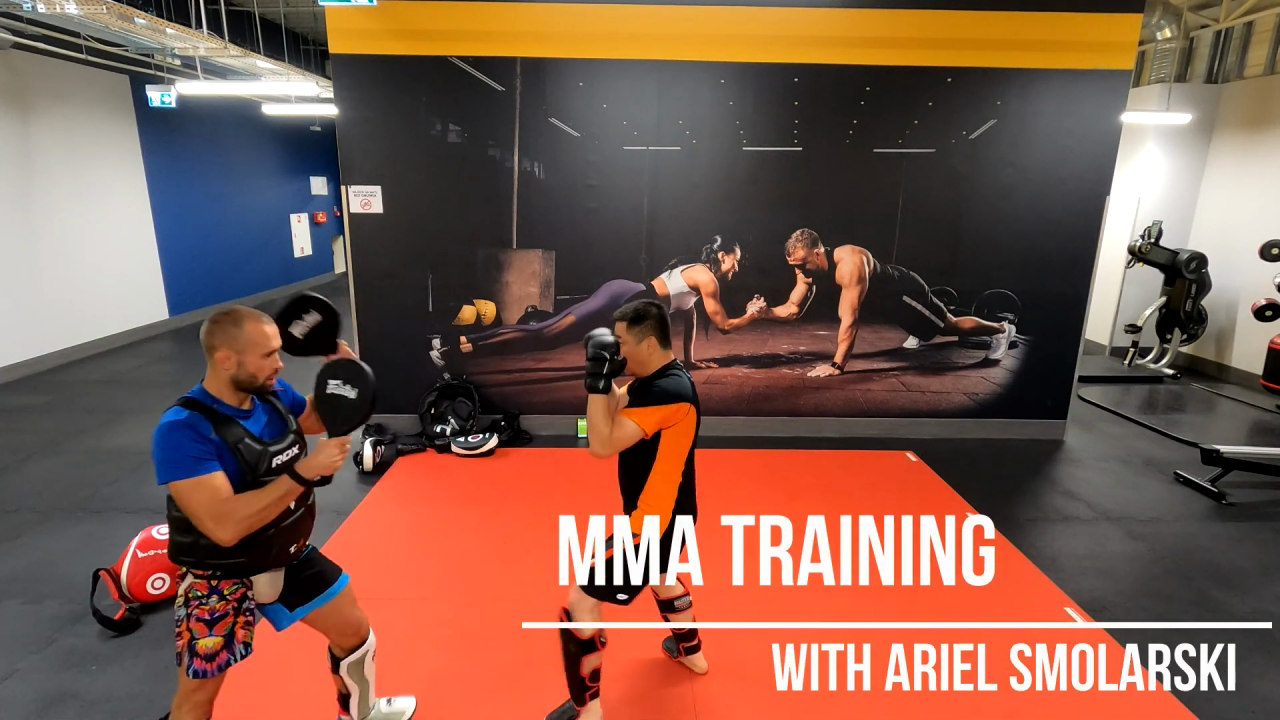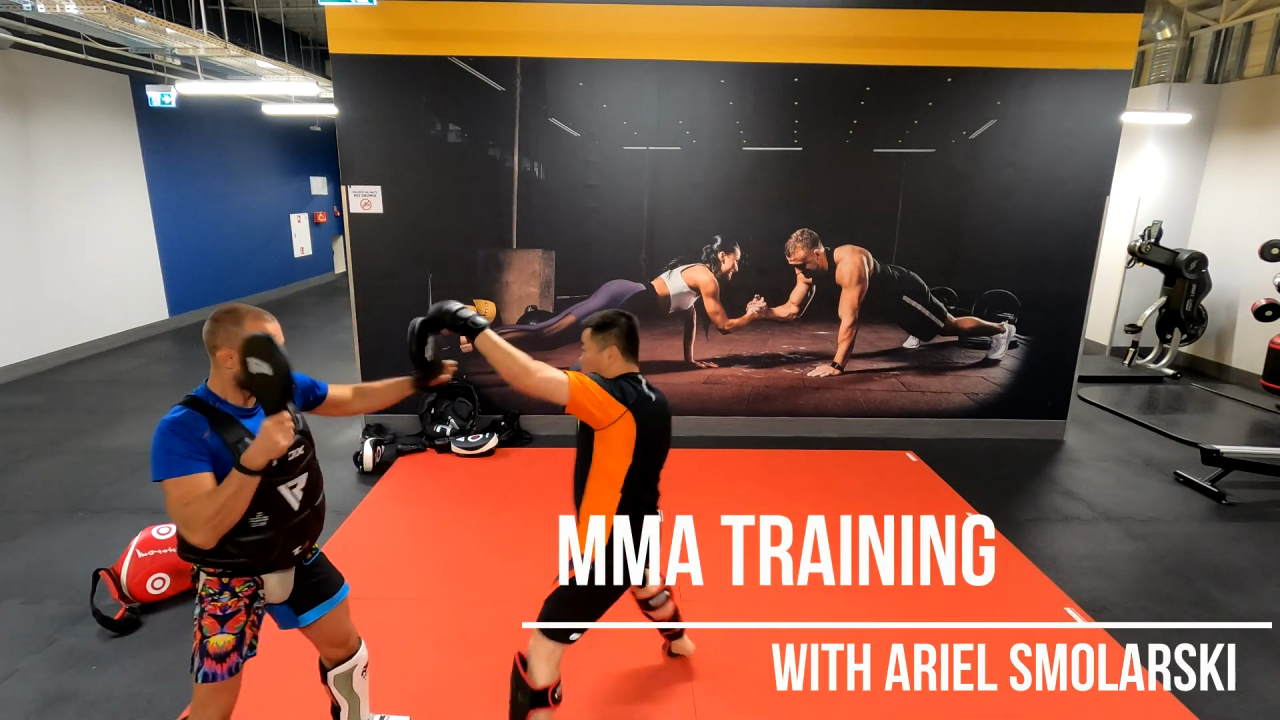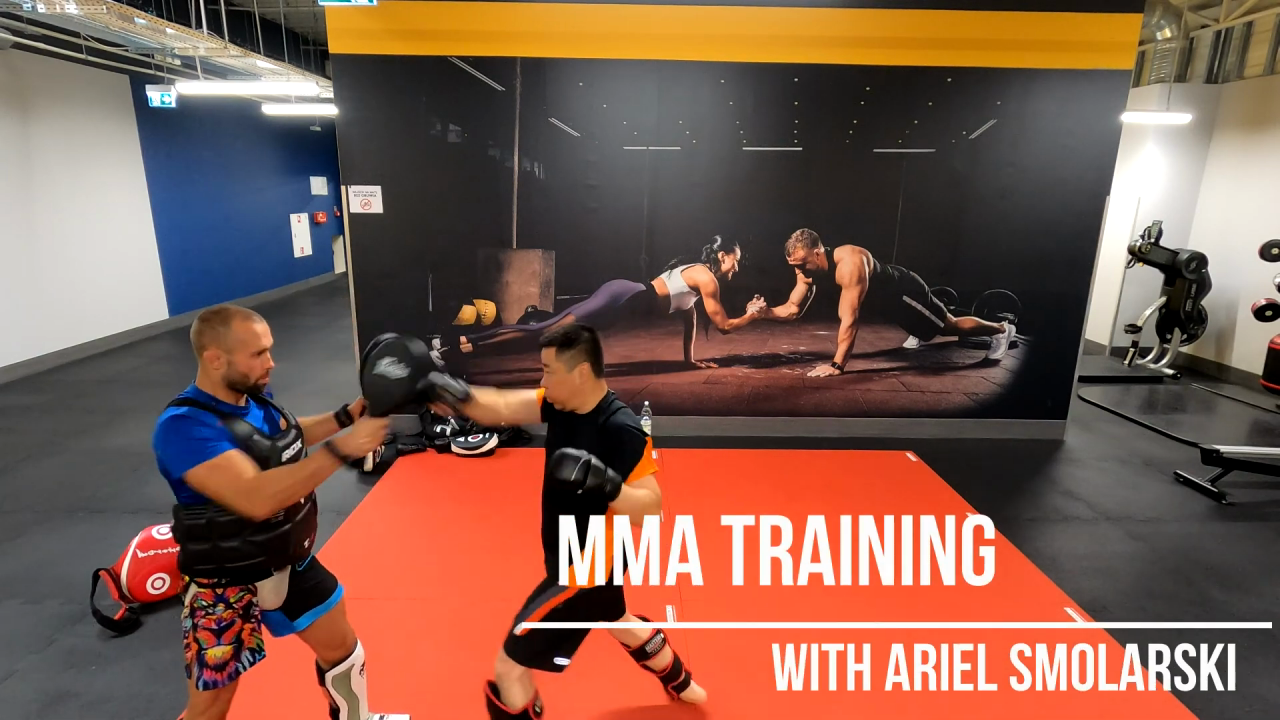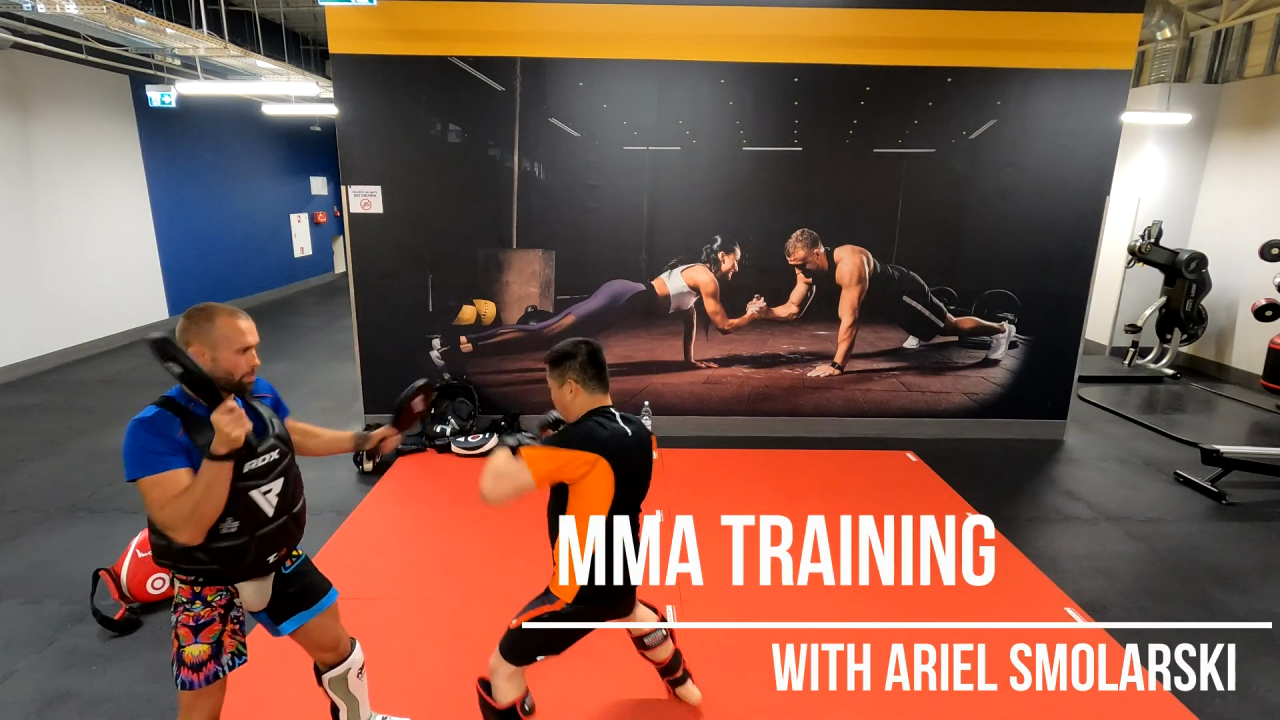
dt=0.3s
person 1, frame 1
left shoulder: (271, 393)
right shoulder: (181, 430)
left elbow: (316, 419)
right elbow: (226, 526)
right wrist: (304, 472)
left hip: (289, 557)
right hip: (221, 579)
left knee: (354, 630)
person 1, frame 2
right shoulder: (181, 430)
left elbow: (353, 398)
right elbow: (201, 532)
left wrist: (418, 380)
right wrist: (252, 462)
left hip: (297, 558)
right hip: (234, 580)
left knee: (342, 645)
person 1, frame 3
left shoulder: (255, 394)
right shoulder: (181, 427)
left elbow: (288, 440)
right elbow: (256, 500)
left wrist: (350, 415)
right wrist: (339, 449)
left hip: (288, 565)
right hip: (225, 587)
left knee: (340, 646)
person 1, frame 4
left shoulder: (258, 394)
right shoulder: (152, 430)
left elbow: (296, 438)
right elbow: (187, 530)
left wrist: (364, 441)
right wrist: (220, 450)
left hip: (279, 565)
right hip: (210, 587)
left knee: (337, 647)
person 2, frame 1
left shoulder: (668, 391)
right shoulder: (660, 376)
left elbow: (602, 444)
right elbow: (619, 409)
left wrist: (597, 380)
right wrist: (607, 378)
left hip: (653, 519)
right hip: (669, 511)
left knee: (582, 604)
right knee: (660, 576)
right ankle: (690, 650)
person 2, frame 2
left shoulder: (612, 396)
right shoulder: (655, 400)
left elbow: (530, 377)
left wrist: (473, 325)
left hip: (607, 546)
right hip: (640, 533)
left knee: (540, 653)
right knee: (644, 580)
right ankle: (677, 640)
person 2, frame 3
left shoulder: (622, 429)
right shoulder: (563, 402)
left elbow: (649, 502)
right elbow: (502, 408)
left wrist: (605, 487)
right wrist: (461, 397)
left hip: (585, 569)
left knee: (510, 671)
right knee: (618, 622)
right ankle: (683, 684)
person 2, frame 4
left shoulder: (581, 441)
right shoulder: (638, 430)
left elbow: (492, 488)
left wrist: (507, 449)
left hip: (583, 584)
right hip: (621, 569)
left knee: (503, 668)
right knee: (633, 614)
right ankle: (682, 682)
person 3, frame 1
left shoulder: (695, 271)
right shoulder: (707, 278)
left elbow: (689, 316)
right elbow: (724, 325)
left wrist: (689, 358)
right wrist: (751, 314)
left hip: (622, 295)
right hip: (624, 300)
left knee: (544, 333)
right knee: (546, 336)
left ankle: (460, 342)
right ankle: (458, 347)
person 3, frame 2
left shoulder: (698, 273)
right shoulder: (707, 278)
left elbow: (690, 315)
right elbow: (724, 325)
left wrist: (690, 359)
right wrist: (752, 314)
left hip: (624, 295)
right hip: (623, 300)
left knee: (549, 333)
right knee: (548, 335)
left ankle: (467, 341)
right ankle: (464, 345)
person 3, frame 3
left shoulder: (692, 272)
right shoulder: (708, 278)
left elbow: (691, 316)
right elbow: (723, 325)
left wrist: (690, 359)
right wrist: (752, 315)
left hip: (621, 294)
right hip: (623, 300)
left knee: (545, 332)
right knee: (547, 335)
left ankle: (462, 342)
right ankle: (463, 346)
person 3, frame 4
left shoulder: (695, 272)
right shoulder: (707, 278)
left elbow: (690, 316)
right elbow: (723, 325)
left wrist: (690, 358)
right wrist: (752, 314)
left hip: (622, 295)
right hip: (623, 298)
left knee: (546, 333)
right knee: (547, 336)
left ankle: (459, 343)
right ankle: (457, 347)
person 4, frame 1
left shoulder: (850, 264)
right shoulder: (808, 269)
left elbow: (849, 319)
right elbow: (793, 309)
left wrist: (837, 365)
right wrist: (764, 312)
left hip: (904, 290)
right hip: (887, 293)
left knee: (949, 326)
left ankle: (1001, 330)
right ankle: (919, 333)
person 4, frame 2
left shoulder: (849, 264)
right shoulder: (808, 268)
left elbow: (849, 319)
right elbow: (793, 309)
left wrist: (837, 365)
right wrist: (764, 312)
left hip: (904, 290)
right hip: (886, 294)
left knee: (948, 327)
left ankle: (1001, 330)
right ankle: (918, 334)
person 4, frame 3
left shoulder: (849, 264)
right shoulder: (808, 268)
left elbow: (849, 319)
right elbow: (793, 309)
left wrist: (837, 365)
right wrist: (764, 313)
left hip: (904, 290)
right hip: (886, 293)
left knee: (949, 327)
left ankle: (1000, 330)
right ankle: (918, 335)
person 4, frame 4
left shoulder: (850, 264)
right shoulder: (808, 269)
left elbow: (849, 319)
right elbow: (793, 309)
left wrist: (837, 365)
right wrist: (765, 312)
left hip: (904, 290)
right hip: (886, 294)
left knee: (950, 326)
left ankle: (1001, 330)
right ankle: (920, 334)
